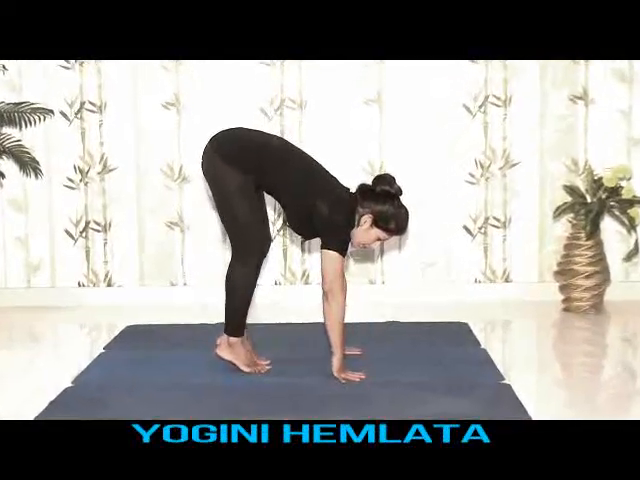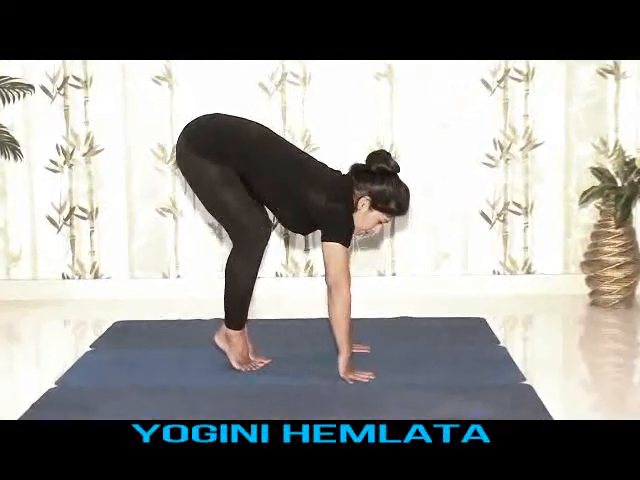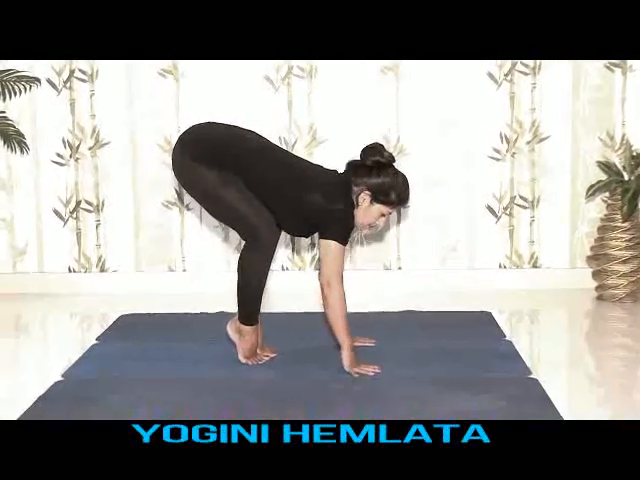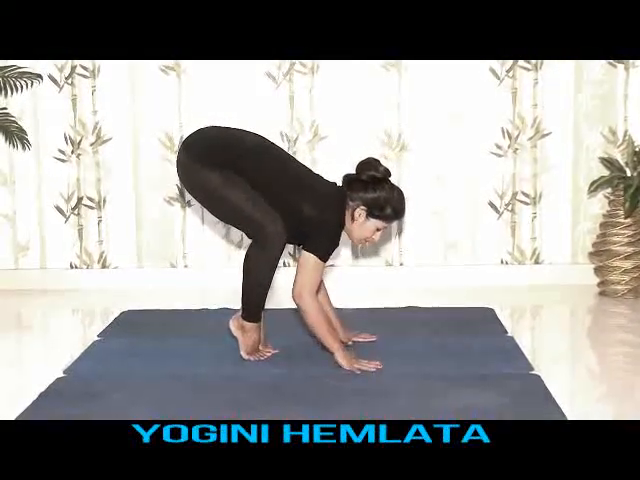
dt=1s
person 1, frame 1
left shoulder: (344, 210)
right shoulder: (338, 217)
left elbow: (336, 285)
right elbow: (333, 292)
left wrist: (338, 347)
right wrist: (337, 359)
left hip: (241, 156)
right hip: (228, 157)
left knee: (259, 245)
right knee: (250, 250)
left ankle: (234, 333)
right ankle: (232, 341)
person 1, frame 2
left shoulder: (340, 195)
right shoulder: (337, 207)
left elbow: (338, 283)
right elbow: (339, 286)
left wrist: (345, 344)
right wrist: (344, 358)
left hip: (222, 145)
right hip: (202, 149)
left knee: (258, 232)
right knee: (252, 237)
left ankle: (234, 328)
right ankle: (231, 333)
person 1, frame 3
left shoulder: (337, 194)
right shoulder: (338, 208)
left elbow: (329, 278)
right elbow: (330, 283)
left wrist: (344, 337)
right wrist: (347, 352)
left hip: (219, 151)
right hip: (197, 157)
left knee: (266, 232)
right knee: (262, 234)
left ankle: (247, 321)
right ankle: (244, 328)
person 1, frame 4
left shoulder: (331, 206)
right shoulder: (328, 219)
left elbow: (310, 276)
right elbow: (303, 294)
left wrist: (339, 331)
right wrist: (339, 351)
left hip: (225, 154)
right hip: (201, 161)
left knee: (273, 233)
right knee: (271, 232)
left ankle: (250, 317)
right ankle: (246, 323)
